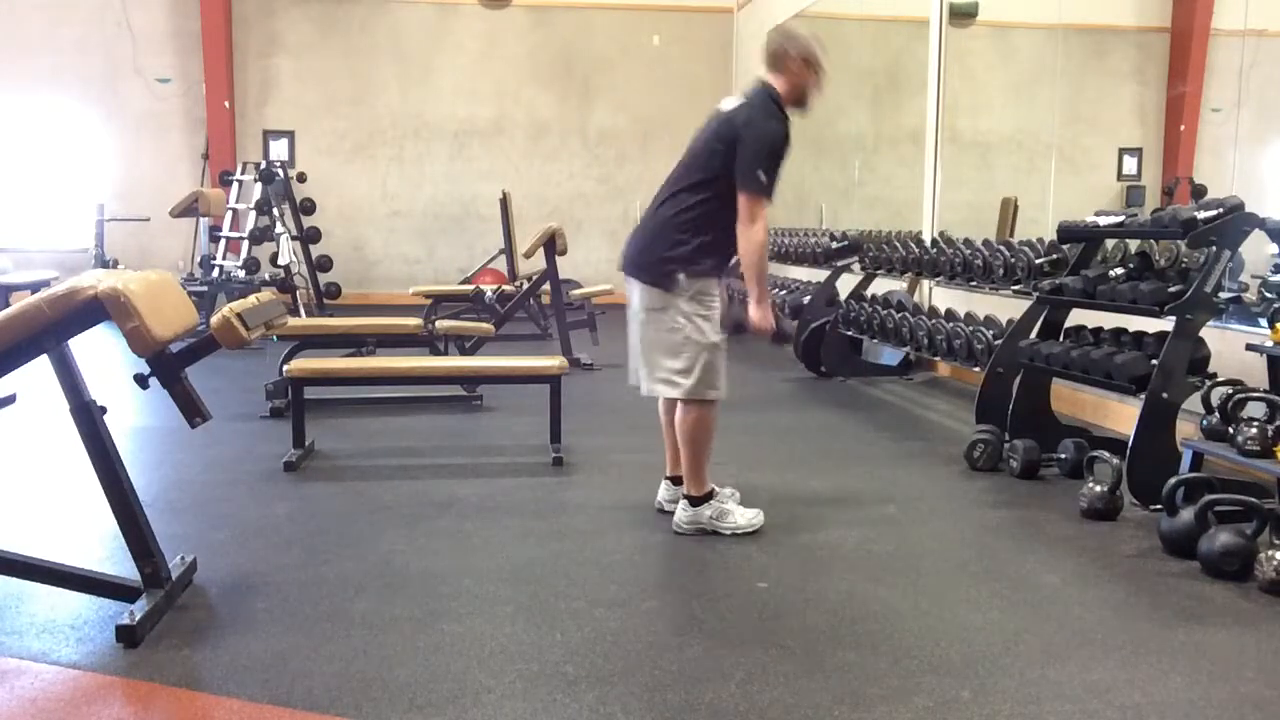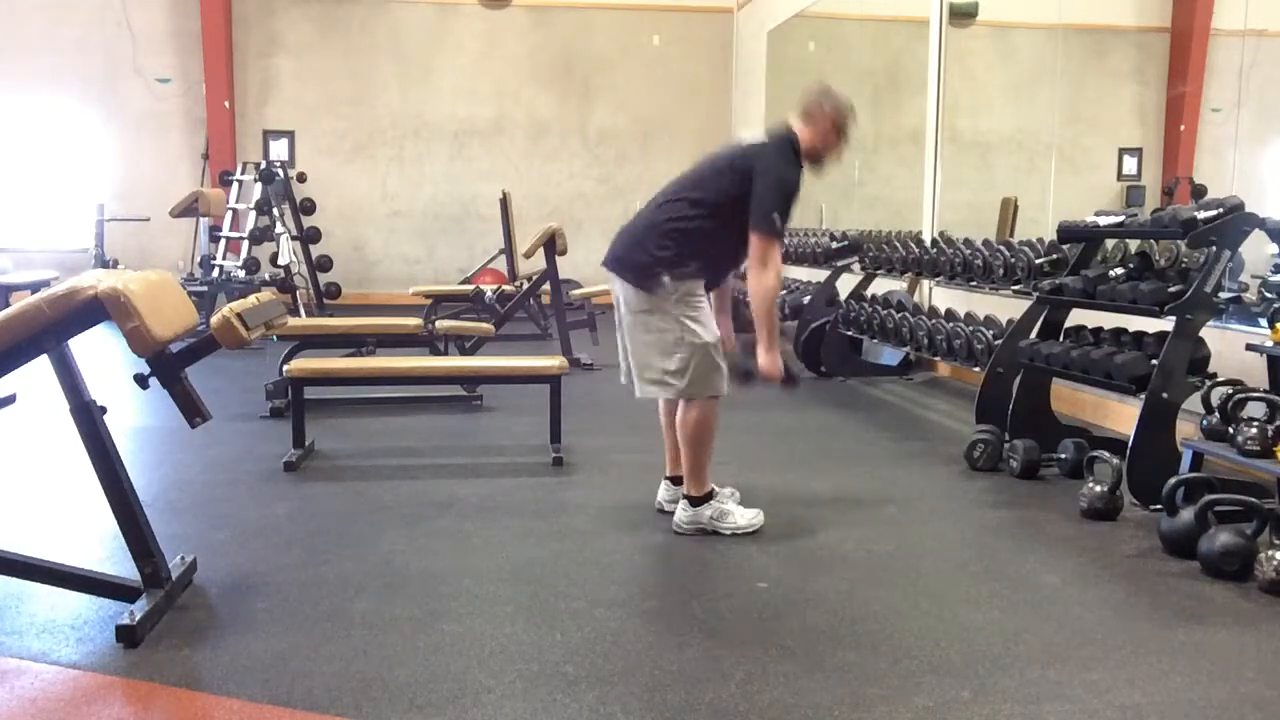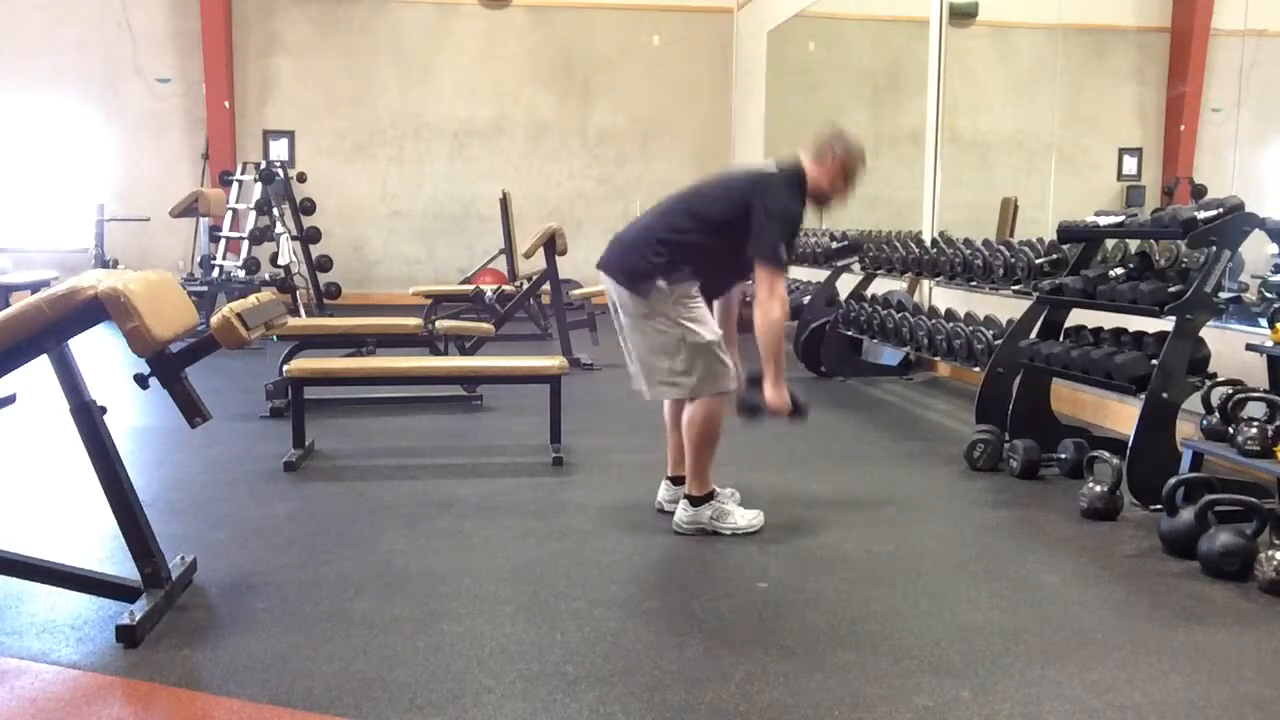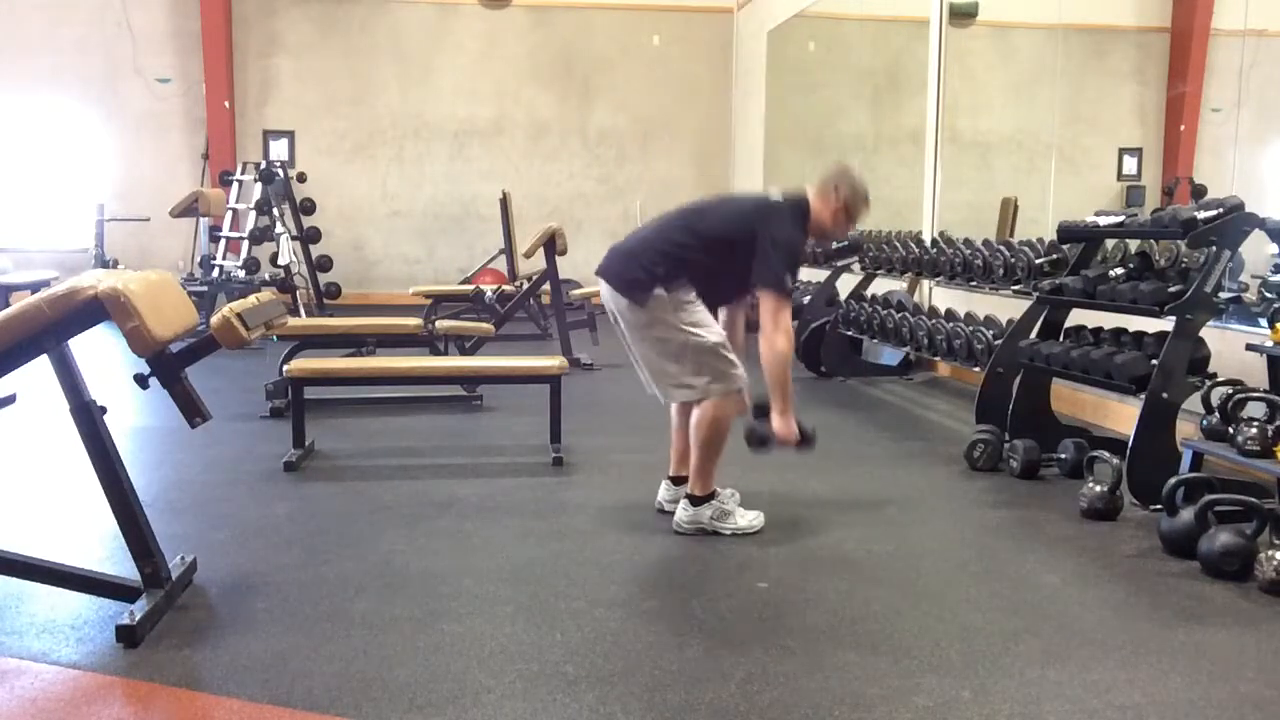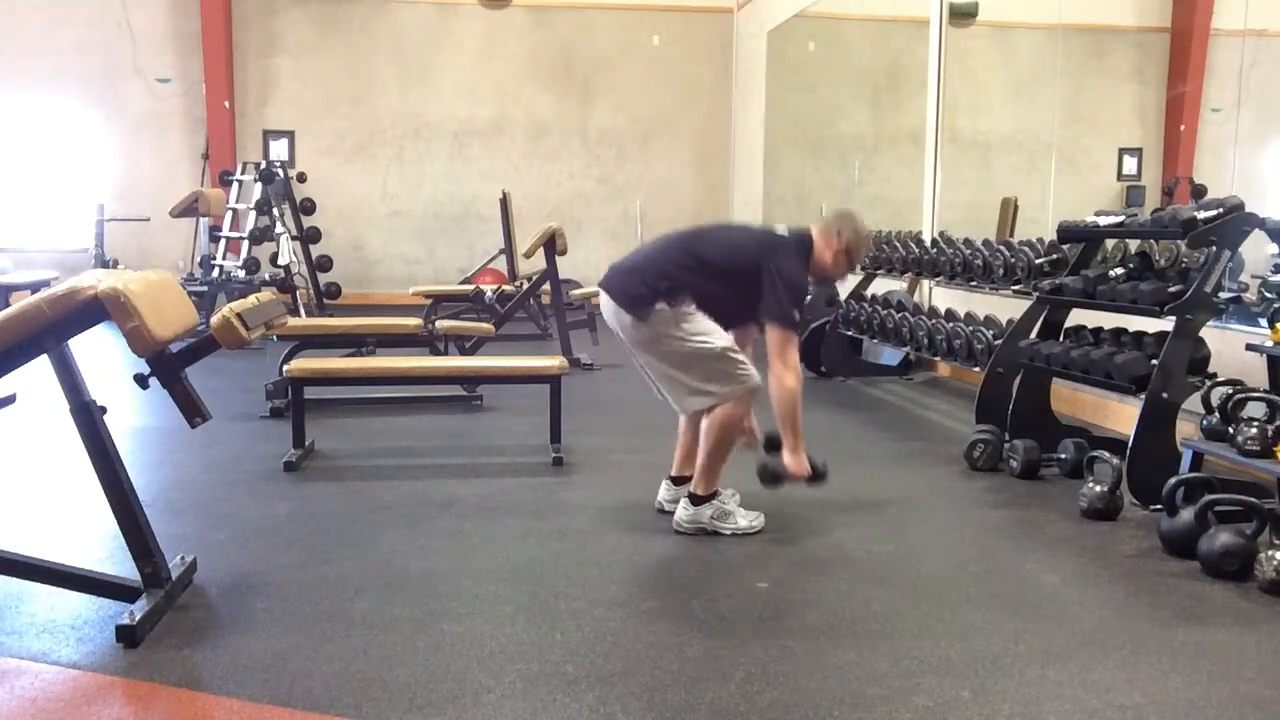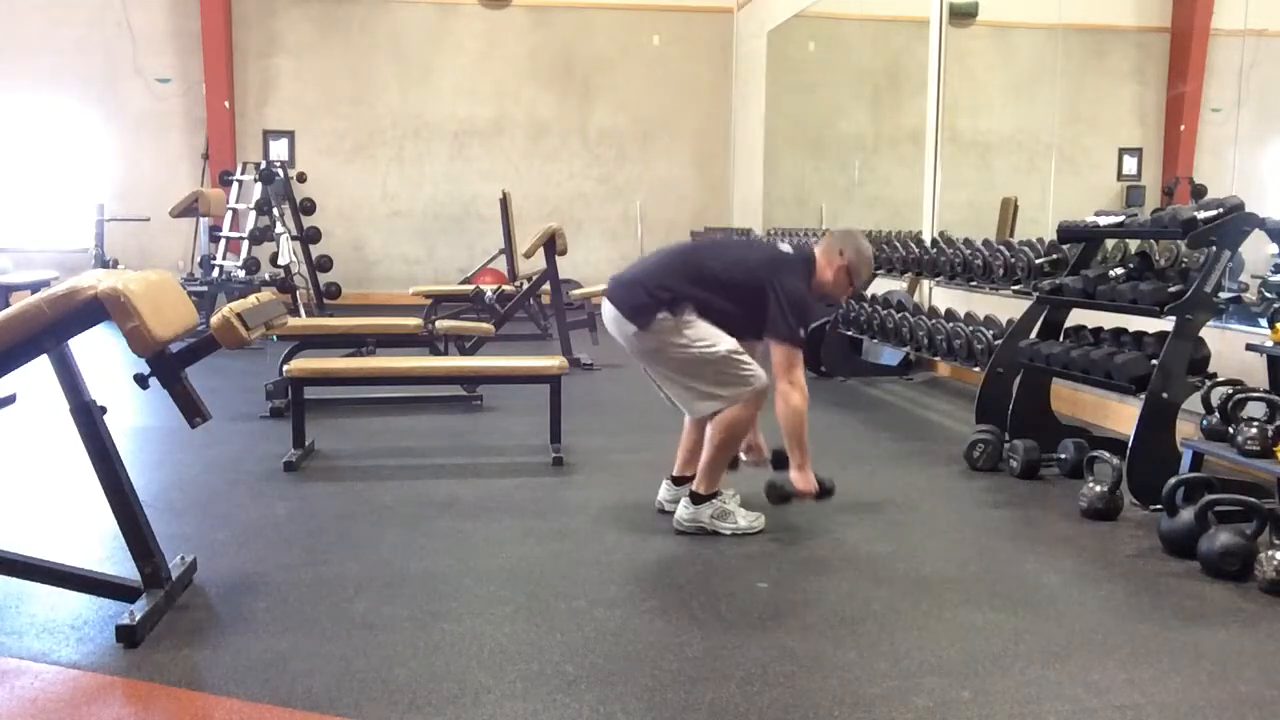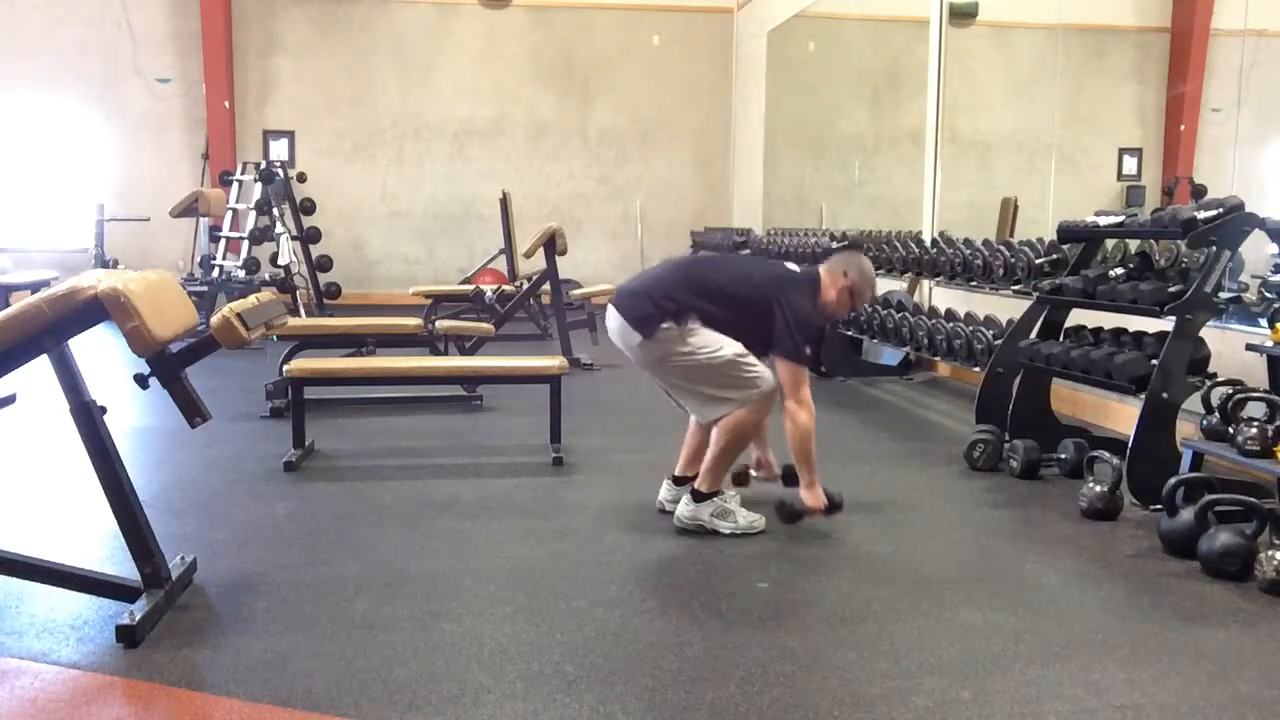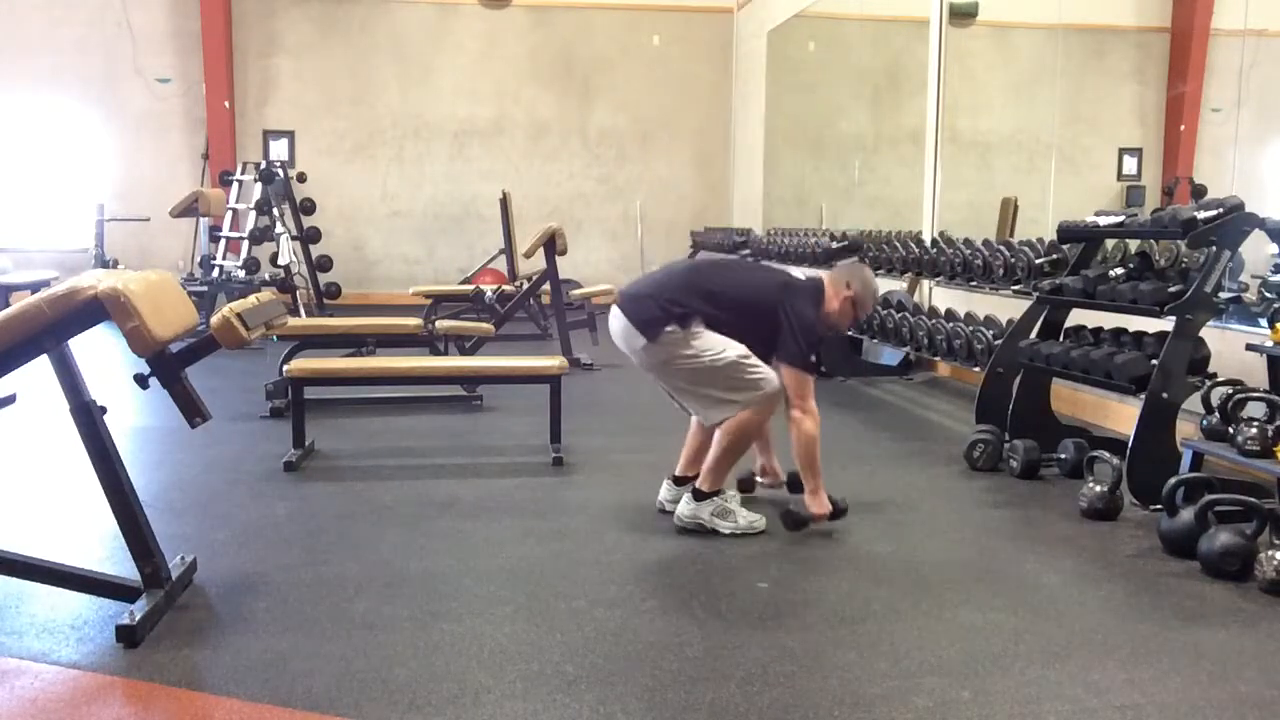
dt=0.1s
person 1, frame 1
left shoulder: (743, 110)
right shoulder: (766, 122)
right elbow: (750, 222)
left wrist: (712, 285)
right wrist: (759, 302)
left hip: (650, 258)
right hip: (671, 266)
left knee: (679, 380)
right knee: (697, 384)
left ankle: (678, 484)
right ankle: (698, 504)
person 1, frame 2
left shoulder: (755, 152)
right shoulder: (779, 167)
right elbow: (763, 265)
left wrist: (722, 322)
right wrist: (768, 347)
left hip: (639, 261)
right hip: (658, 270)
left knee: (681, 382)
right knee: (699, 383)
left ankle: (676, 484)
right ankle: (697, 503)
person 1, frame 3
left shoulder: (769, 185)
right shoulder: (781, 198)
left elbow: (726, 280)
right elbow: (770, 301)
left wrist: (726, 351)
right wrist: (774, 383)
left hip: (626, 267)
right hip: (649, 276)
left knee: (688, 378)
right knee: (708, 385)
left ankle: (677, 484)
right ankle: (698, 505)
person 1, frame 4
left shoulder: (771, 213)
right shoulder: (784, 229)
left elbow: (733, 304)
right elbow: (775, 330)
left wrist: (733, 376)
right wrist: (782, 414)
left hip: (627, 275)
right hip: (647, 284)
left knee: (697, 379)
right knee: (718, 387)
left ankle: (677, 484)
right ankle: (699, 505)
person 1, frame 5
left shoulder: (774, 249)
right shoulder: (787, 265)
left elbow: (739, 333)
right elbow: (783, 367)
left wrist: (743, 414)
right wrist: (794, 449)
left hip: (624, 289)
right hip: (644, 299)
left knee: (709, 383)
right knee: (738, 388)
left ankle: (678, 483)
right ankle: (699, 504)
person 1, frame 6
left shoulder: (778, 265)
right shoulder: (791, 283)
left elbow: (744, 345)
right elbow: (789, 384)
left wrist: (750, 430)
right wrist: (801, 467)
left hip: (626, 299)
right hip: (646, 310)
left knee: (715, 389)
right knee: (749, 390)
left ankle: (679, 484)
right ankle: (700, 503)
person 1, frame 7
left shoulder: (784, 285)
right shoulder: (797, 302)
left elbow: (743, 380)
right elbow: (796, 402)
left wrist: (761, 448)
right wrist: (810, 484)
left hip: (629, 308)
right hip: (650, 320)
left knee: (722, 390)
right knee: (758, 392)
left ankle: (680, 484)
right ankle: (702, 502)
person 1, frame 8
right shoulder: (801, 310)
left elbow: (745, 389)
right elbow: (801, 410)
left wrist: (765, 456)
right wrist: (814, 491)
left hip: (633, 311)
right hip: (654, 324)
left knee: (725, 392)
right knee: (763, 394)
left ankle: (680, 484)
right ankle: (703, 501)
